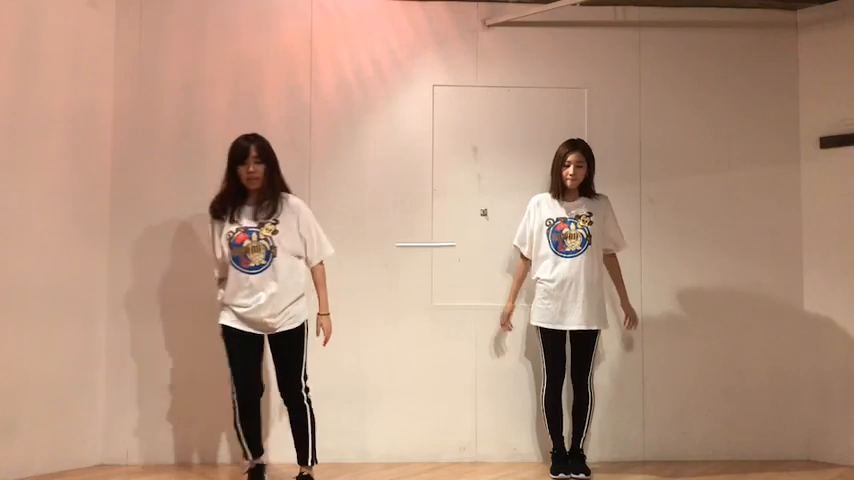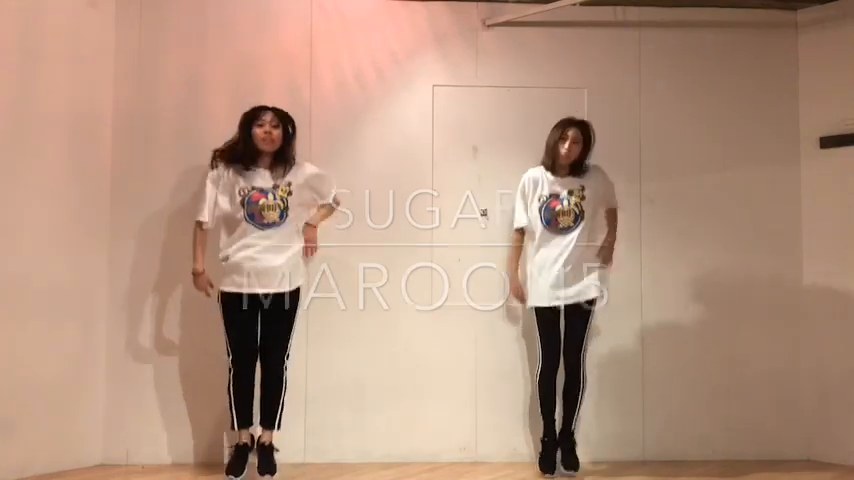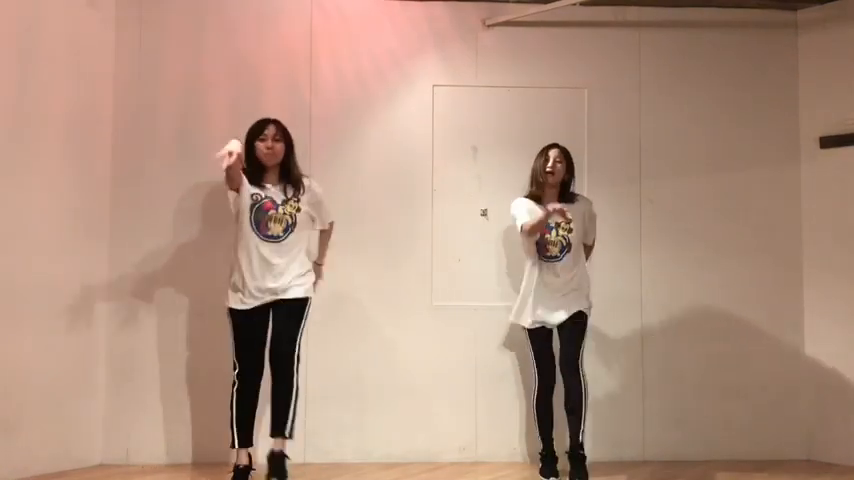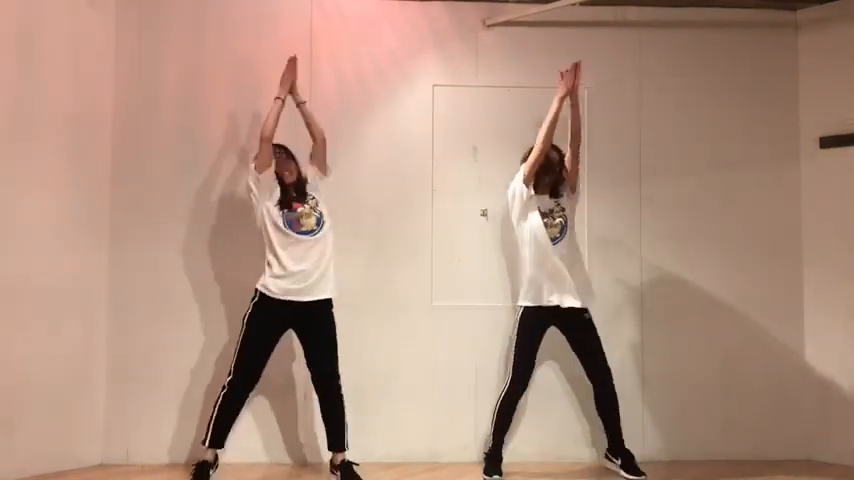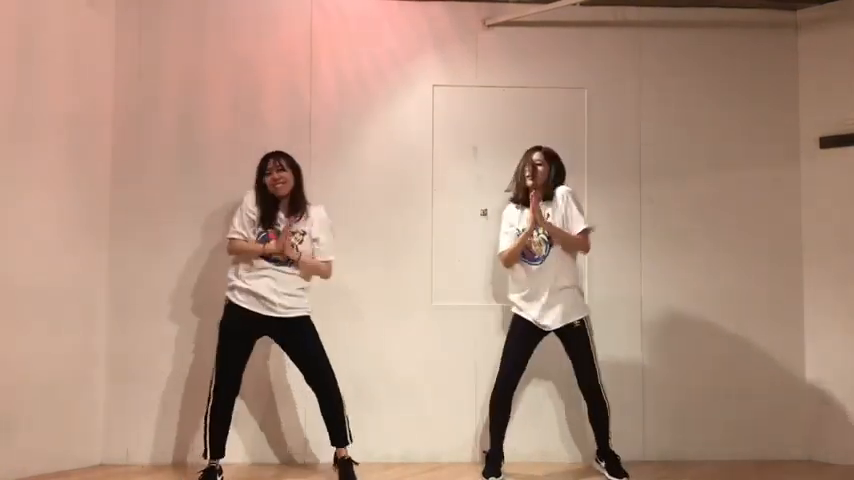
dt=1s
person 1, frame 1
left shoulder: (291, 207)
right shoulder: (224, 212)
left elbow: (316, 260)
right elbow: (221, 271)
left wrist: (324, 311)
right wrist: (227, 306)
left hip: (288, 315)
right hip: (239, 318)
left knee: (295, 393)
right knee: (246, 393)
person 1, frame 2
left shoulder: (300, 174)
right shoulder: (225, 171)
left elbow: (331, 200)
right elbow: (204, 219)
left wrist: (313, 224)
right wrist: (198, 264)
left hip: (284, 281)
right hip: (238, 281)
left knee: (275, 361)
right knee: (241, 360)
left ankle: (266, 440)
right ankle: (243, 440)
person 1, frame 3
left shoulder: (306, 189)
right shoulder: (244, 183)
left elbow: (325, 224)
right elbow: (231, 180)
left wrist: (319, 261)
right wrist: (235, 158)
left hip: (292, 289)
right hip: (246, 293)
left knee: (284, 355)
right knee: (246, 372)
left ankle: (278, 449)
person 1, frame 4
left shoulder: (314, 187)
right shoulder: (265, 192)
left elbow: (320, 139)
right elbow: (265, 139)
left wrist: (298, 99)
right wrist: (281, 94)
left hip: (317, 300)
right hip: (273, 297)
left knee: (328, 382)
right knee: (241, 379)
person 1, frame 5
left shoulder: (315, 215)
right shoulder: (252, 204)
left elbow: (325, 270)
right elbow: (235, 248)
left wrist: (295, 254)
right wrist: (274, 246)
left hip: (291, 311)
right hip: (244, 307)
left knee: (324, 381)
right knee: (224, 386)
person 2, frame 1
left shoulder: (600, 205)
right shoulder: (540, 204)
left elbow: (609, 255)
right elbow: (525, 256)
left wrist: (625, 302)
right wrist: (511, 301)
left hip: (587, 308)
right hip: (549, 307)
left knee: (582, 381)
right knee: (553, 381)
left ankle: (577, 452)
right ankle: (557, 452)
person 2, frame 2
left shoulder: (594, 177)
right shoulder: (533, 178)
left elbow: (611, 211)
right elbow: (520, 228)
left wrist: (608, 245)
right wrist: (513, 273)
left hip: (582, 282)
right hip: (544, 284)
left knee: (574, 362)
right knee: (549, 362)
left ankle: (567, 438)
right ankle: (549, 439)
person 2, frame 3
left shoulder: (582, 206)
right shoulder: (523, 206)
right elbow: (528, 231)
right wrist: (548, 214)
left hip: (573, 302)
right hip: (536, 305)
left knee: (571, 368)
right knee: (544, 379)
left ankle: (576, 449)
right ankle: (547, 453)
person 2, frame 4
left shoulder: (565, 197)
right shoulder: (520, 196)
left elbow: (574, 152)
right elbow: (538, 149)
left wrist: (574, 96)
right wrist: (559, 97)
left hip: (572, 300)
right hip: (535, 301)
left knee: (602, 376)
right knee: (518, 381)
person 2, frame 5
left shoulder: (563, 197)
right shoulder: (512, 212)
left elbow: (583, 245)
right elbow: (506, 260)
left wrist: (544, 222)
right wrist: (529, 226)
left hip: (567, 308)
right hip: (526, 310)
left knee: (591, 386)
right knee: (503, 385)
